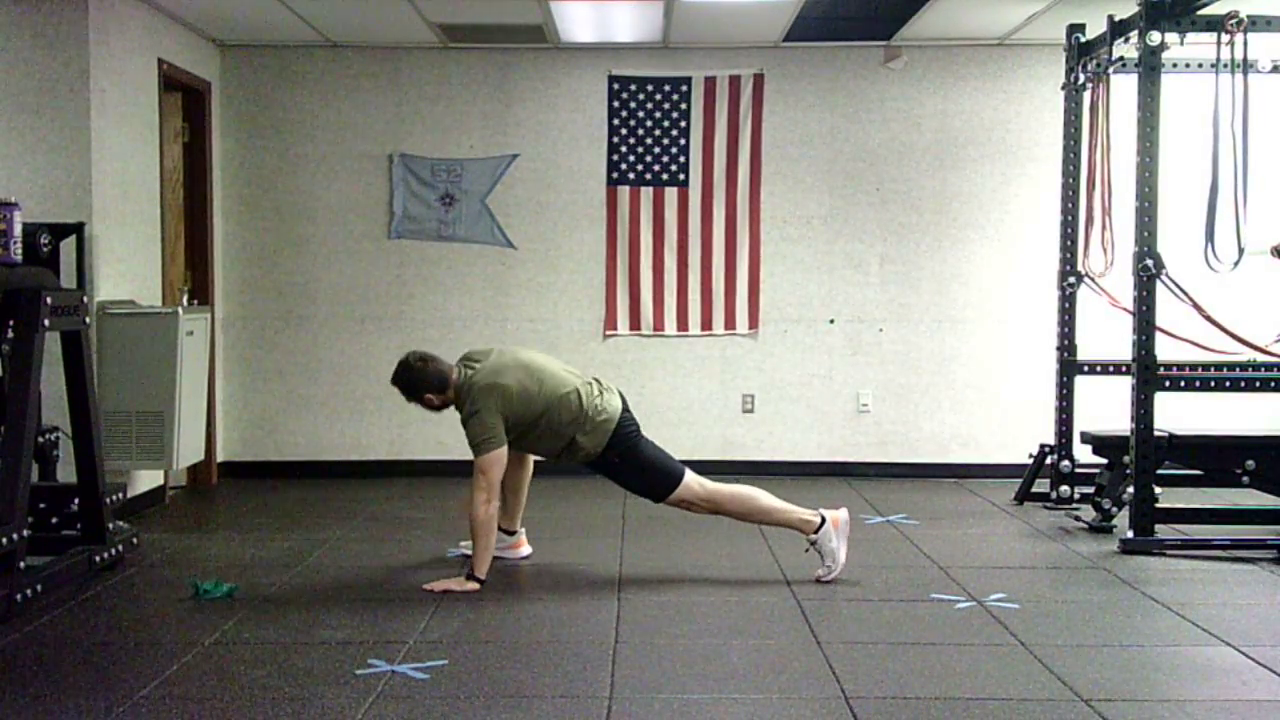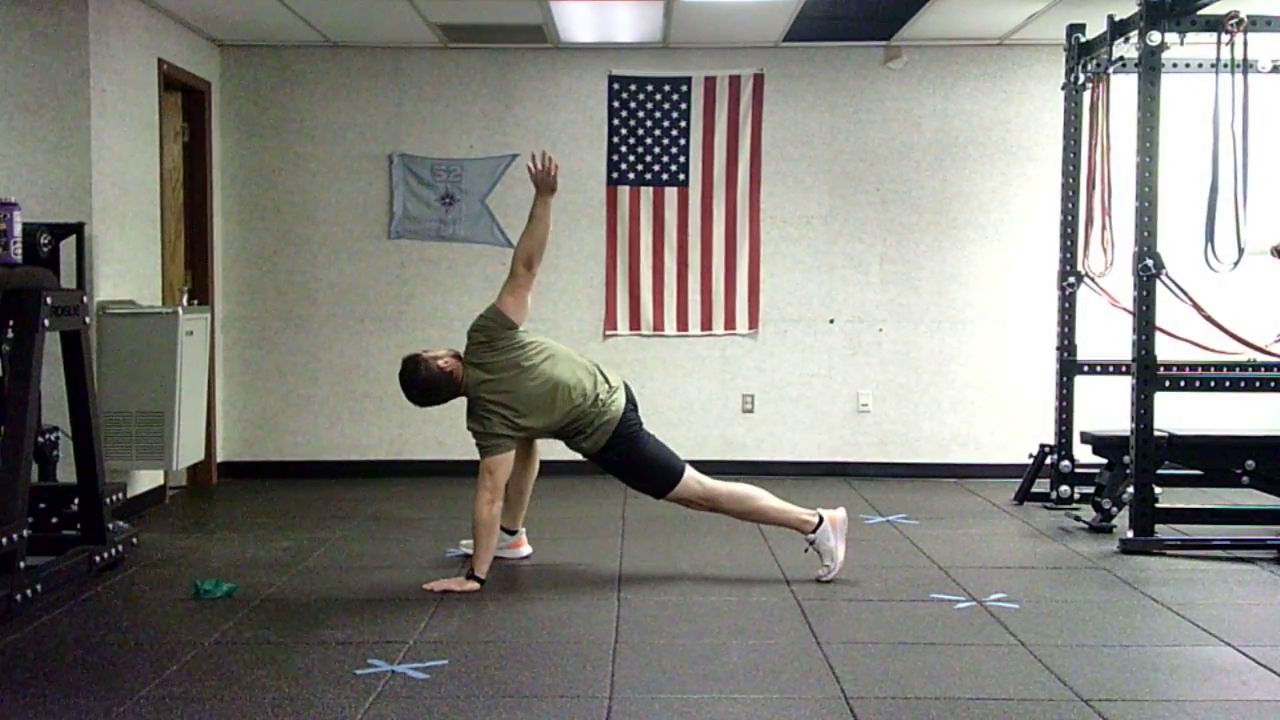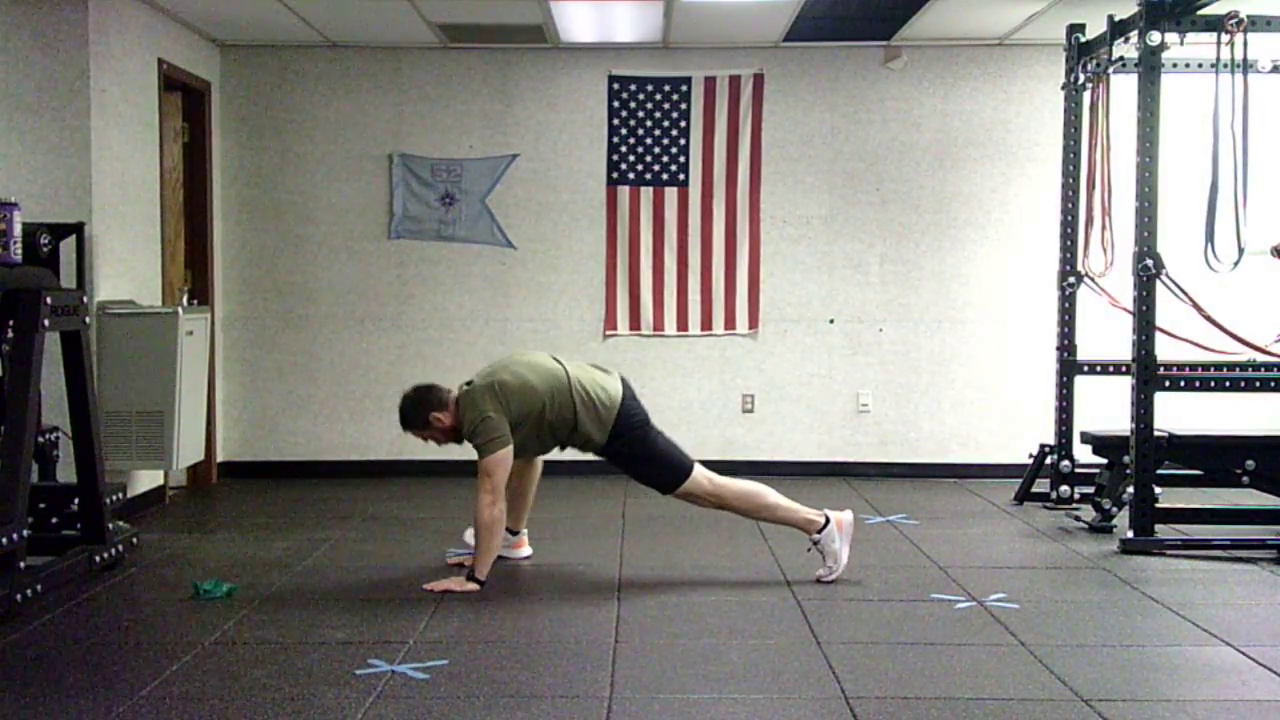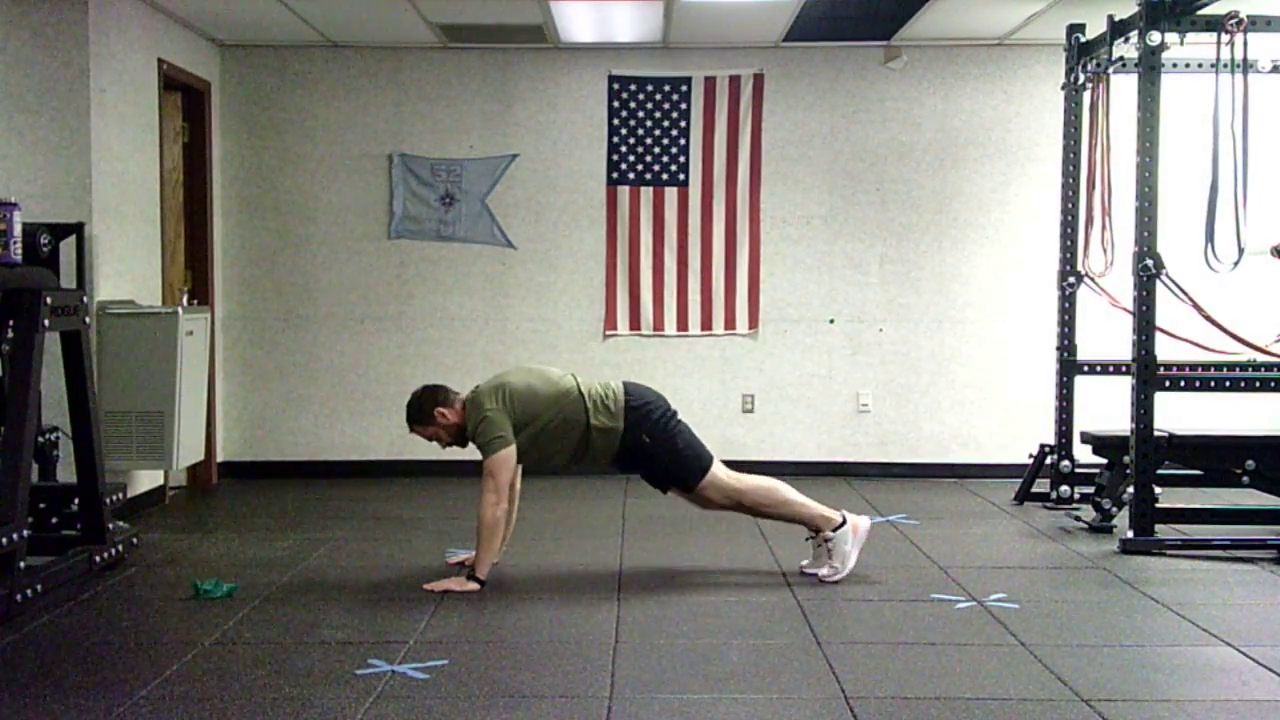
dt=0.7s
person 1, frame 1
left shoulder: (480, 408)
right shoulder: (471, 361)
left elbow: (487, 494)
left wrist: (475, 575)
left hip: (604, 437)
right hip: (601, 403)
left knee: (701, 495)
left ankle: (819, 524)
right ankle: (511, 537)
person 1, frame 2
left shoulder: (488, 415)
right shoulder: (487, 339)
left elbow: (490, 494)
right elbow: (525, 266)
left wrist: (475, 576)
right wrist: (543, 196)
left hip: (607, 432)
right hip: (607, 390)
left knee: (701, 493)
left ankle: (816, 523)
right ankle: (512, 537)
person 1, frame 3
left shoulder: (480, 414)
right shoulder: (480, 397)
left elbow: (490, 495)
right elbow: (502, 482)
left wrist: (475, 576)
right wrist: (490, 541)
left hip: (612, 419)
right hip: (604, 393)
left knee: (705, 490)
right knee: (522, 443)
left ankle: (823, 525)
right ankle: (512, 538)
person 1, frame 4
left shoulder: (485, 414)
right shoulder: (495, 403)
left elbow: (495, 496)
right elbow: (510, 491)
left wrist: (476, 576)
right wrist: (489, 552)
left hip: (630, 421)
right hip: (626, 422)
left knee: (727, 487)
right knee: (712, 496)
left ankle: (838, 525)
right ankle: (819, 526)
